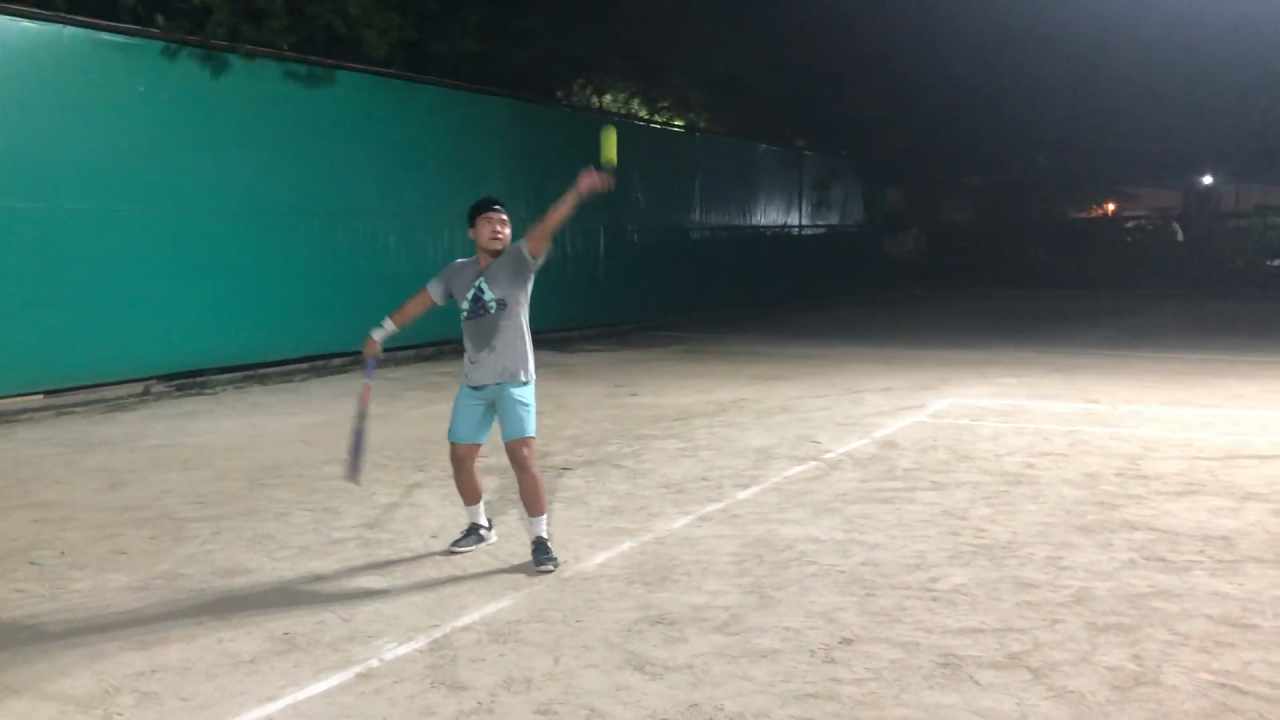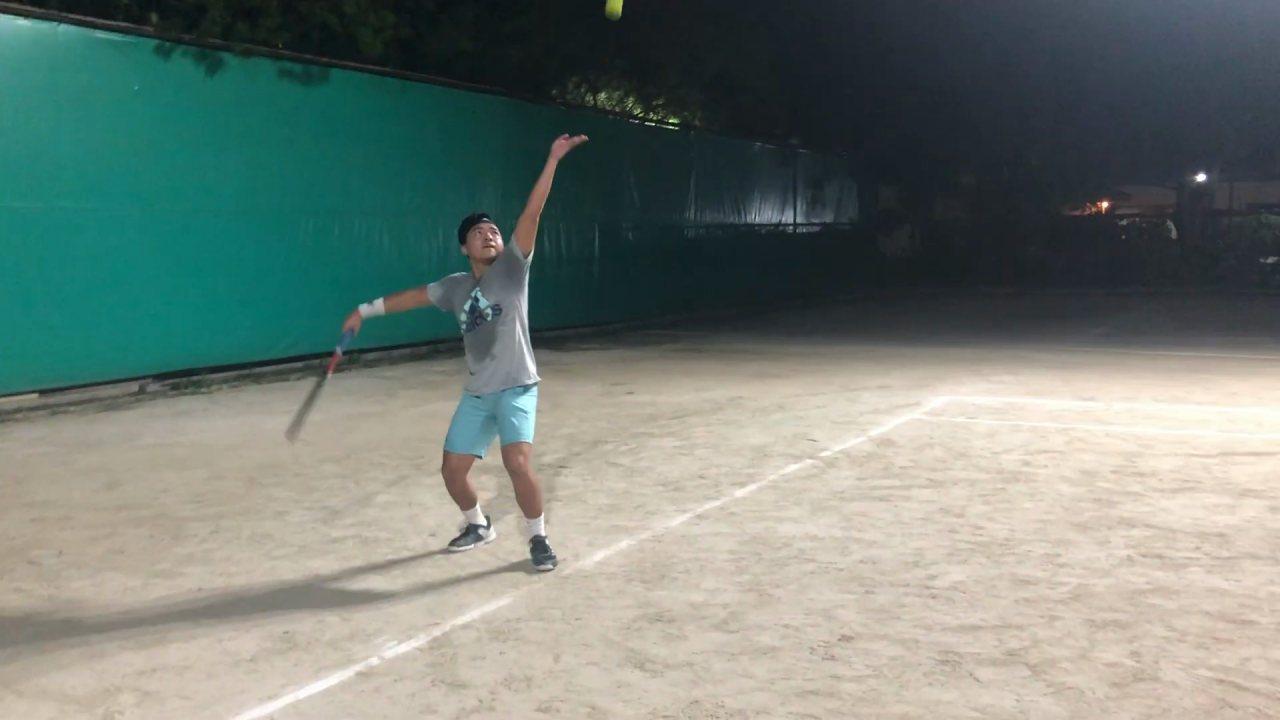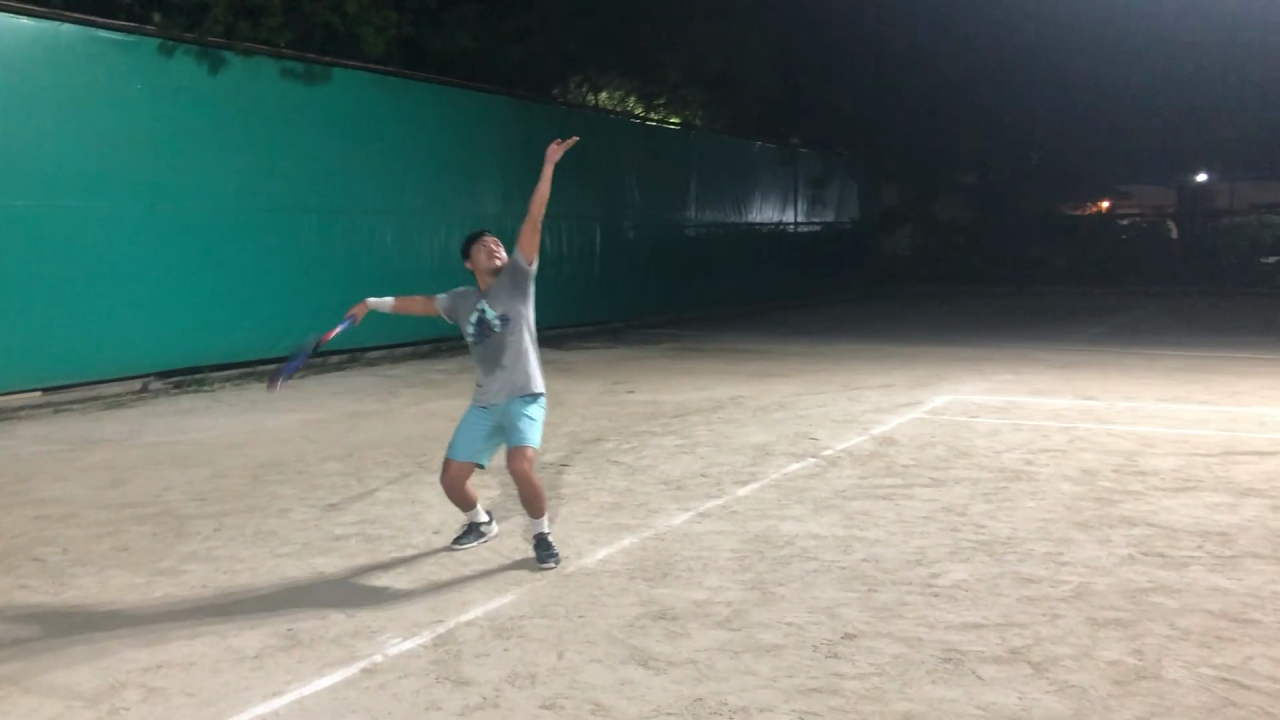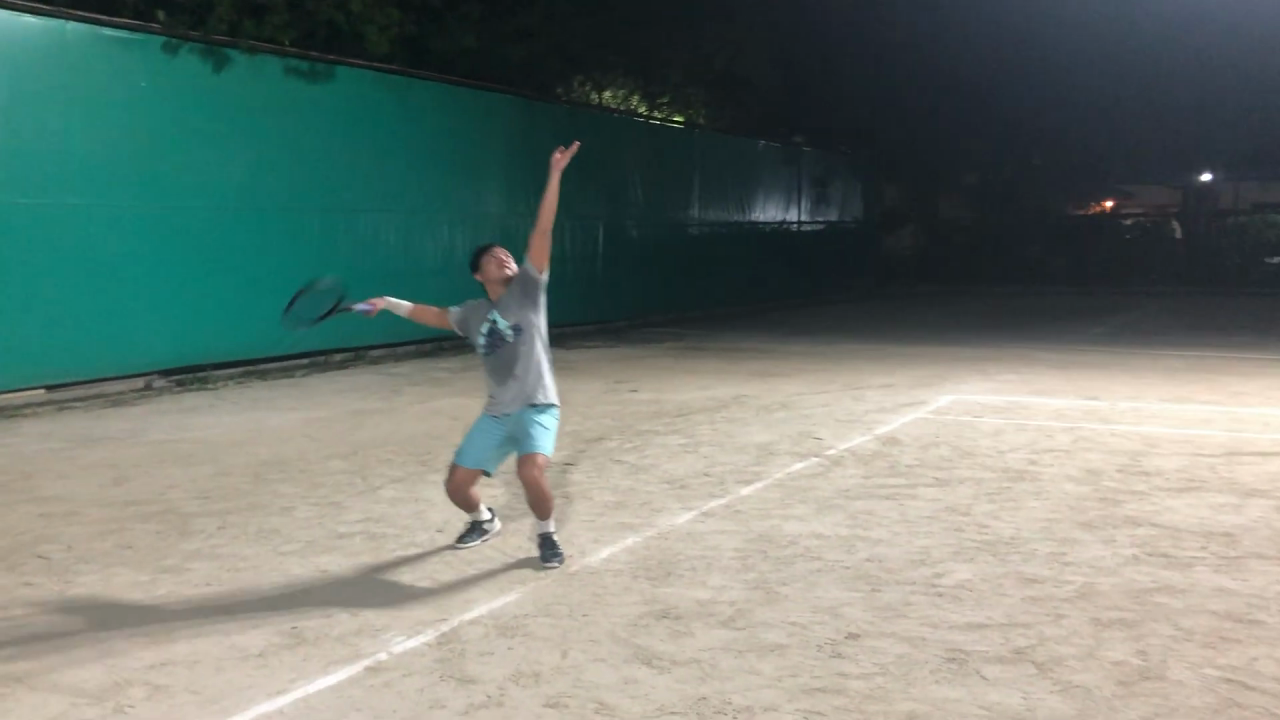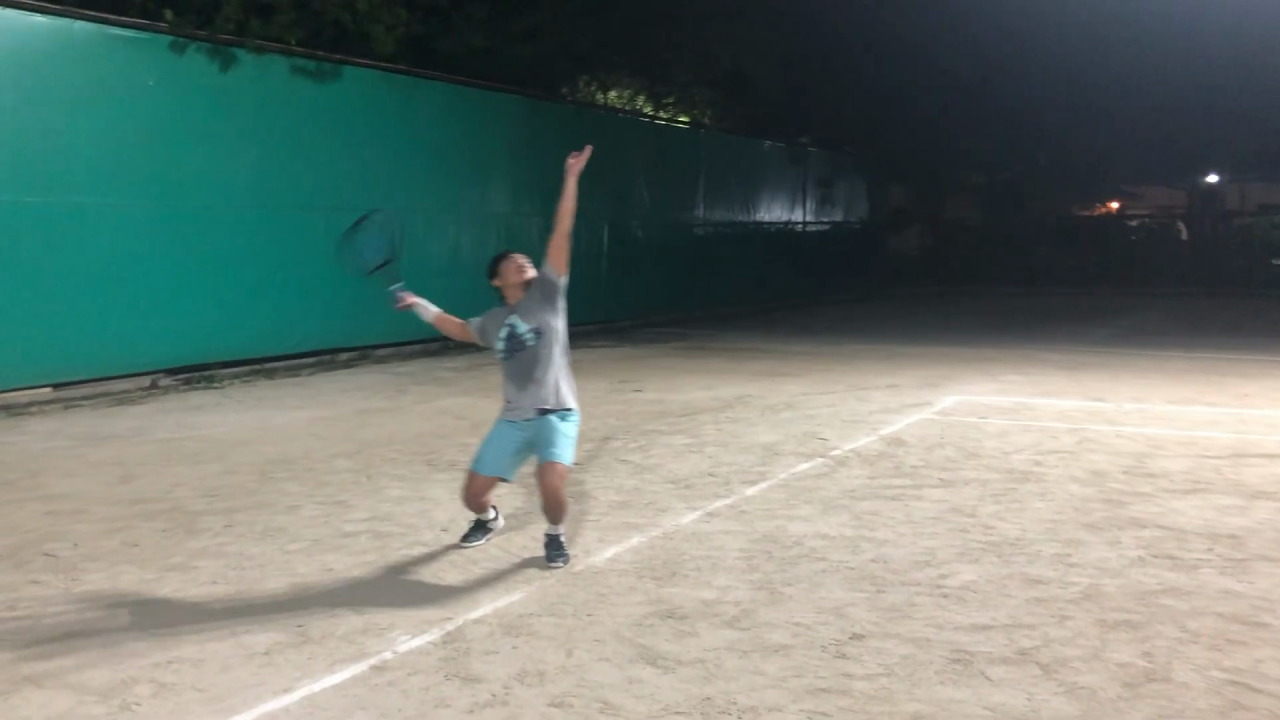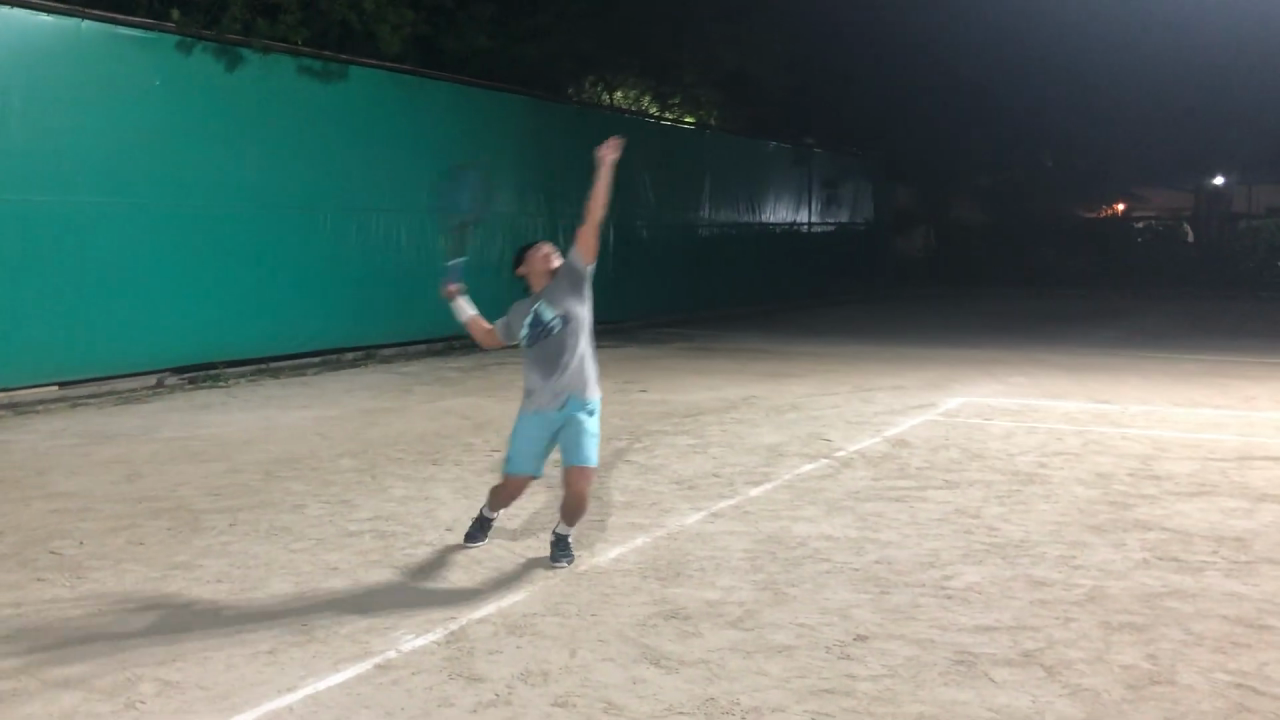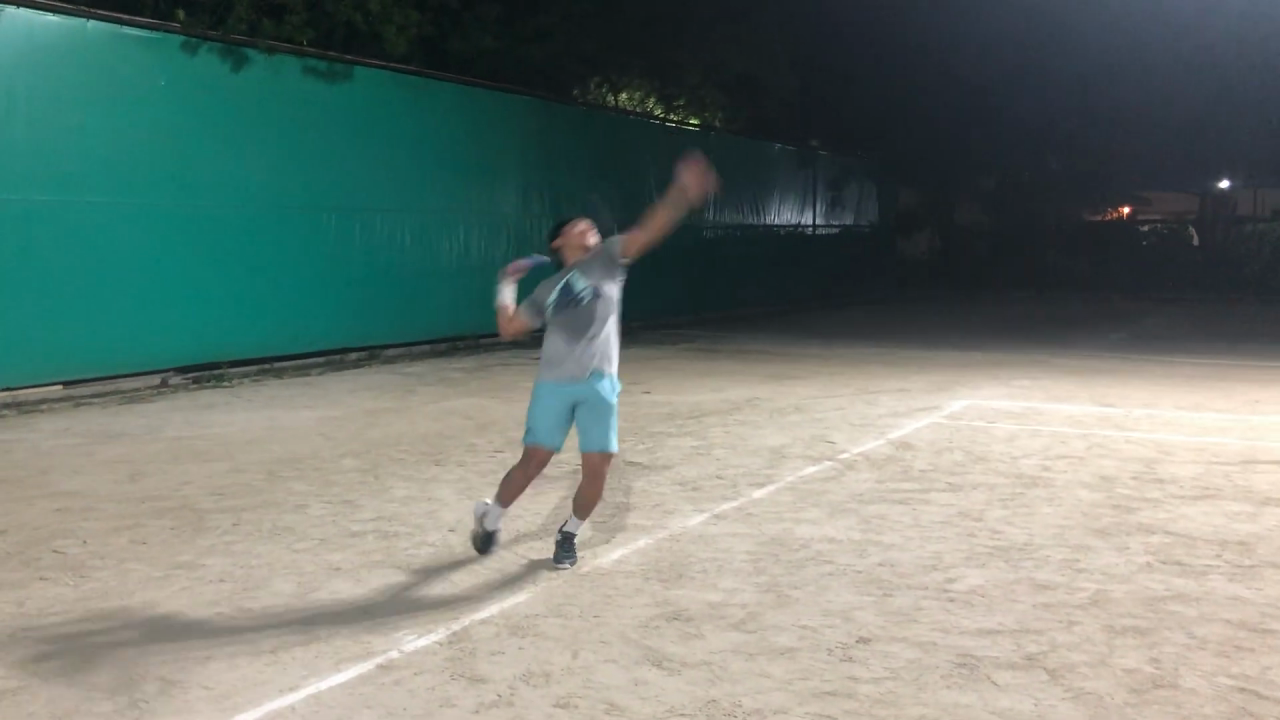
dt=0.1s
person 1, frame 1
left shoulder: (520, 258)
right shoulder: (458, 271)
left elbow: (544, 229)
right elbow: (423, 300)
left wrist: (577, 192)
right wrist: (381, 332)
left hip: (514, 381)
right hip: (474, 384)
left knee: (521, 456)
right knee: (461, 456)
left ankle: (540, 539)
right ankle: (480, 525)
person 1, frame 2
left shoulder: (511, 268)
right shoulder: (455, 286)
left elbow: (531, 214)
right elbow: (416, 296)
left wrist: (553, 160)
right wrist: (368, 310)
left hip: (517, 391)
right hip: (478, 395)
left knee: (517, 462)
right knee: (453, 469)
left ankle: (538, 537)
right ankle: (478, 525)
person 1, frame 3
left shoulder: (517, 280)
right shoulder: (462, 300)
left elbow: (534, 219)
right elbow: (421, 303)
left wrist: (548, 164)
right wrist: (374, 303)
left hip: (524, 399)
right hip: (485, 406)
left knee: (521, 466)
right knee: (452, 478)
left ankle: (541, 535)
right ankle: (480, 522)
person 1, frame 4
left shoulder: (528, 291)
right shoulder: (475, 312)
left elbow: (542, 230)
right elbow: (436, 316)
left wrist: (555, 173)
right wrist: (391, 303)
left hip: (537, 409)
right hip: (496, 415)
left knee: (531, 475)
right knee: (456, 484)
left ankle: (547, 535)
right ankle: (484, 520)
person 1, frame 5
left shoulder: (547, 294)
right shoulder: (496, 320)
left elbow: (562, 233)
right elbow: (461, 329)
left wrist: (571, 177)
right wrist: (420, 305)
left hip: (556, 415)
right hip: (515, 421)
left knee: (551, 482)
right knee: (474, 491)
left ankle: (554, 535)
right ankle: (489, 517)
person 1, frame 6
left shoulder: (573, 283)
right shoulder: (520, 312)
left elbow: (590, 223)
right elbow: (489, 338)
left wrist: (604, 167)
right wrist: (461, 302)
left hip: (579, 406)
right hip: (538, 411)
left knee: (578, 486)
right knee: (513, 486)
left ankle: (563, 535)
right ankle: (487, 515)
person 1, frame 7
left shoulder: (607, 260)
right shoulder: (547, 288)
left elbow: (646, 232)
right elbow: (509, 328)
left wrist: (683, 192)
right wrist: (507, 286)
left hip: (597, 384)
right hip: (554, 382)
left knee: (596, 472)
right knee: (533, 461)
left ankle: (568, 534)
right ankle: (491, 515)
